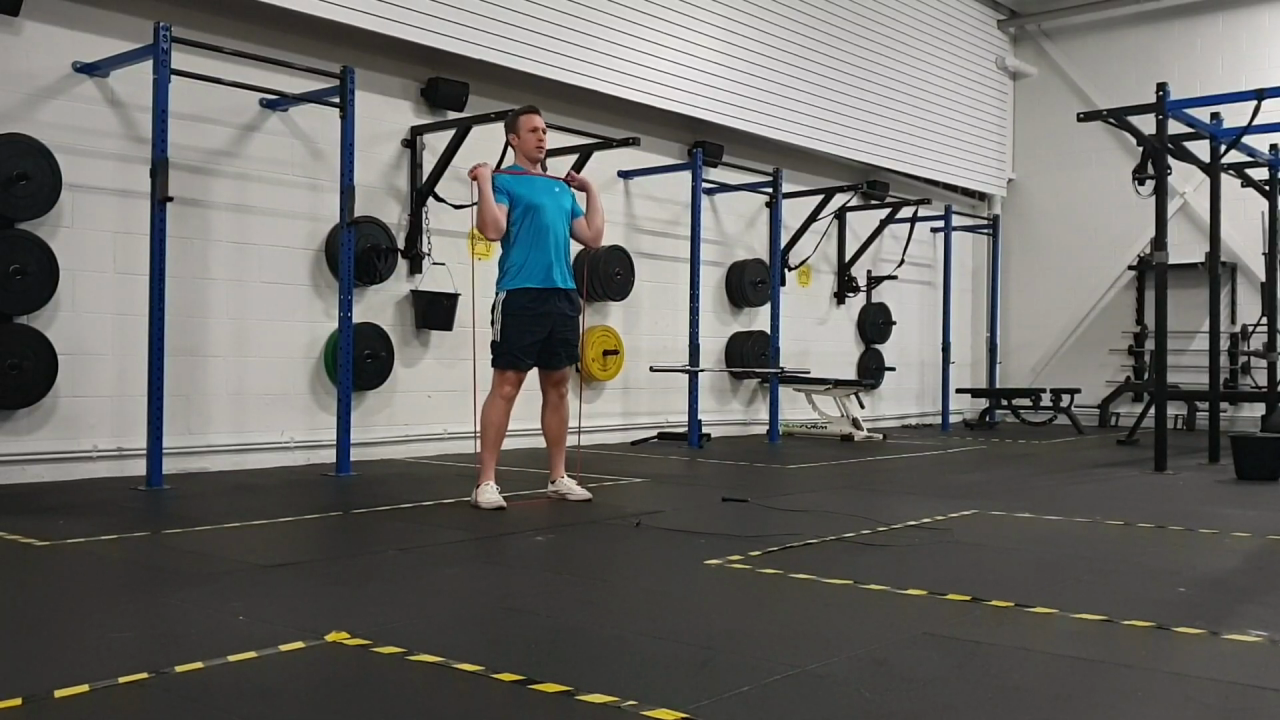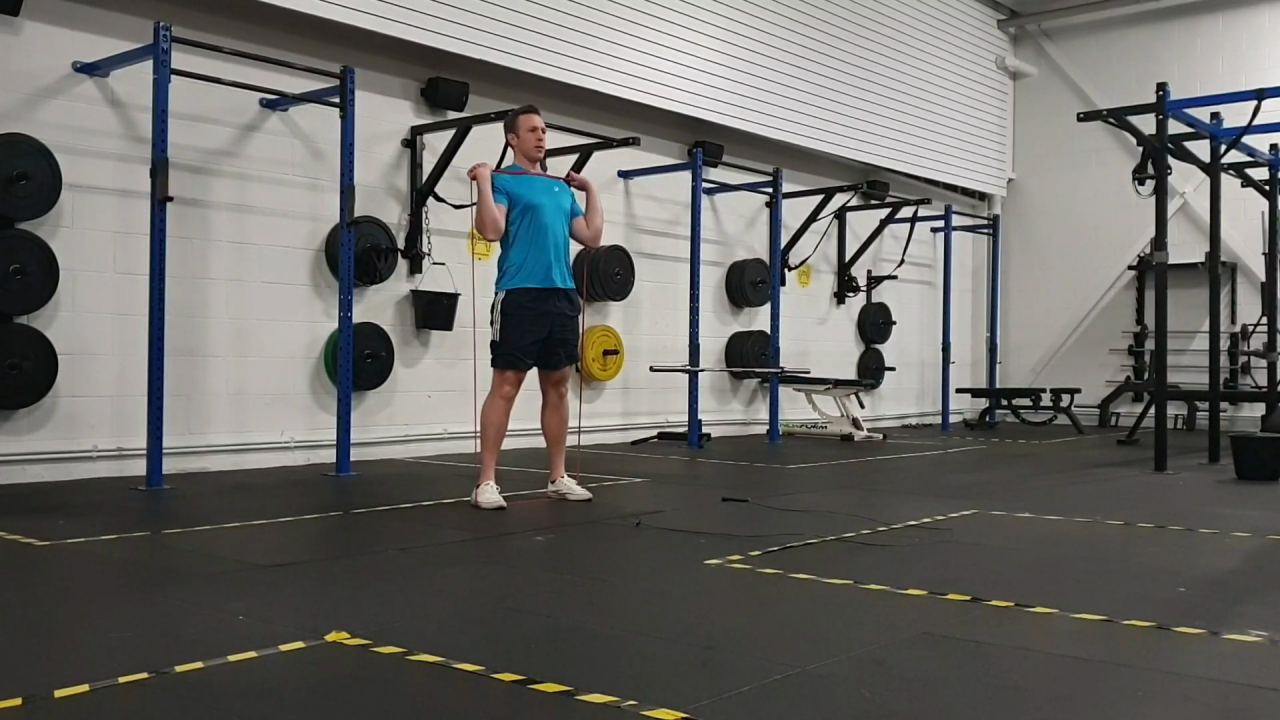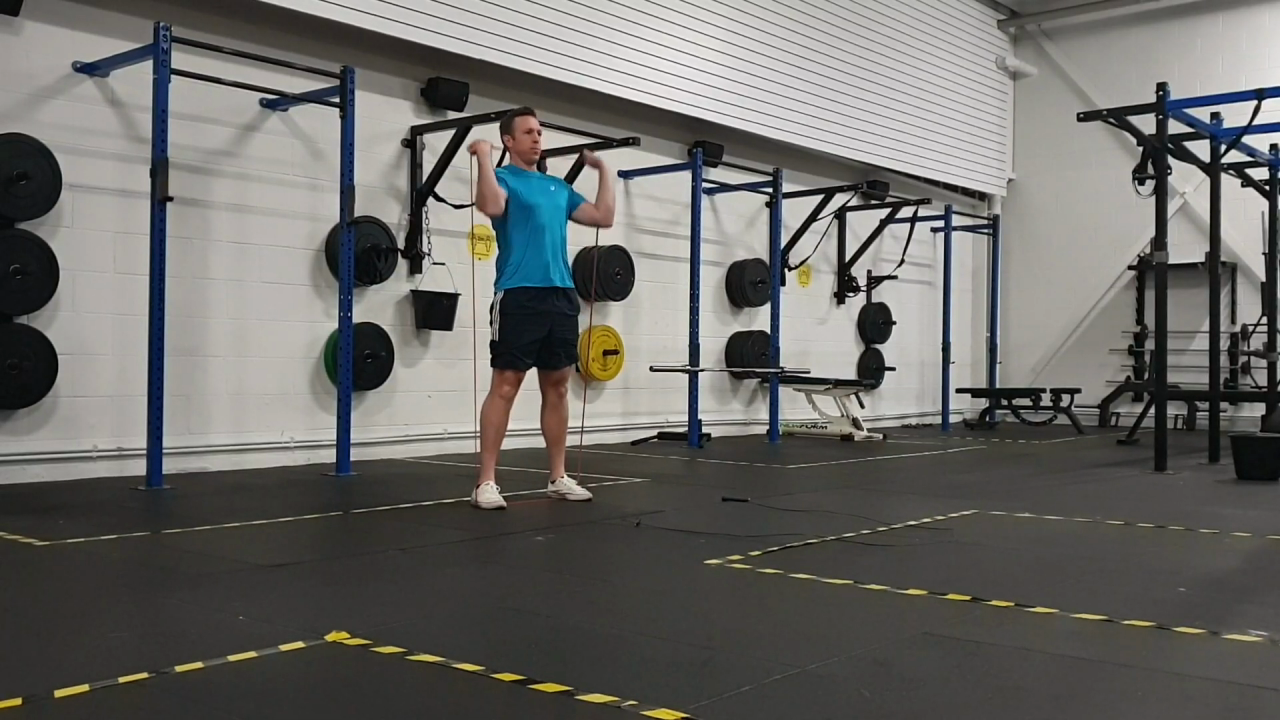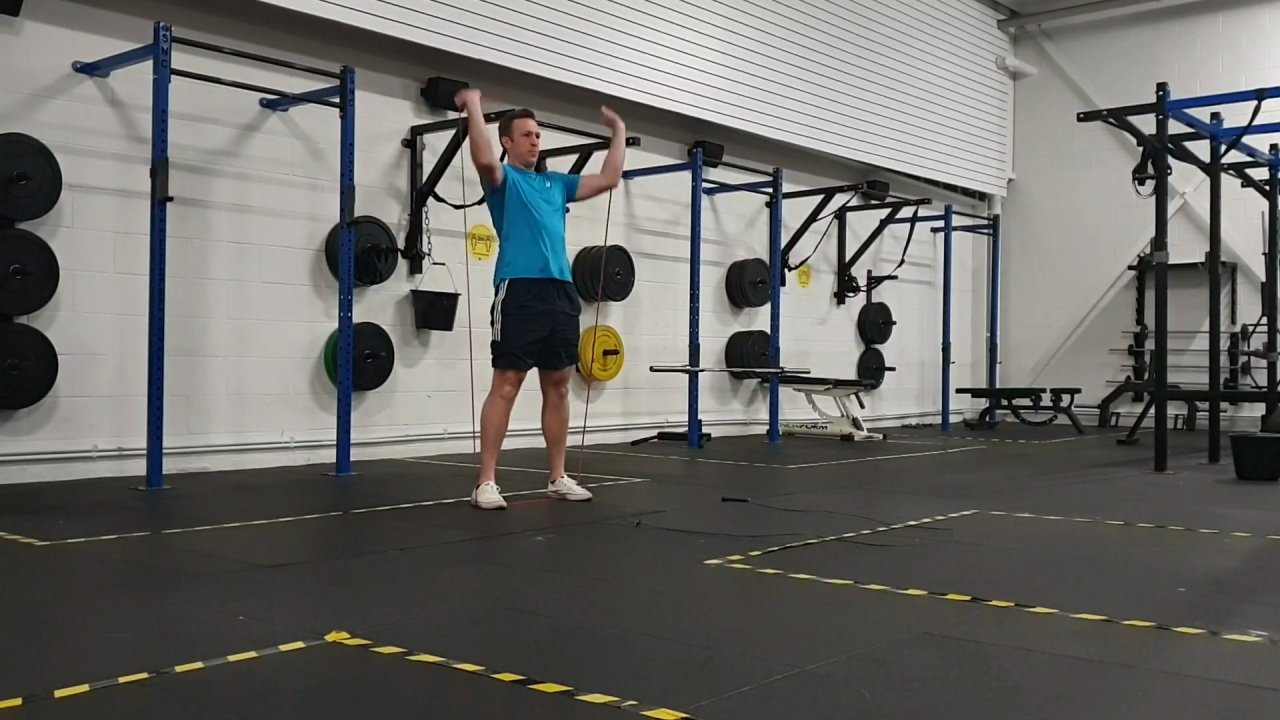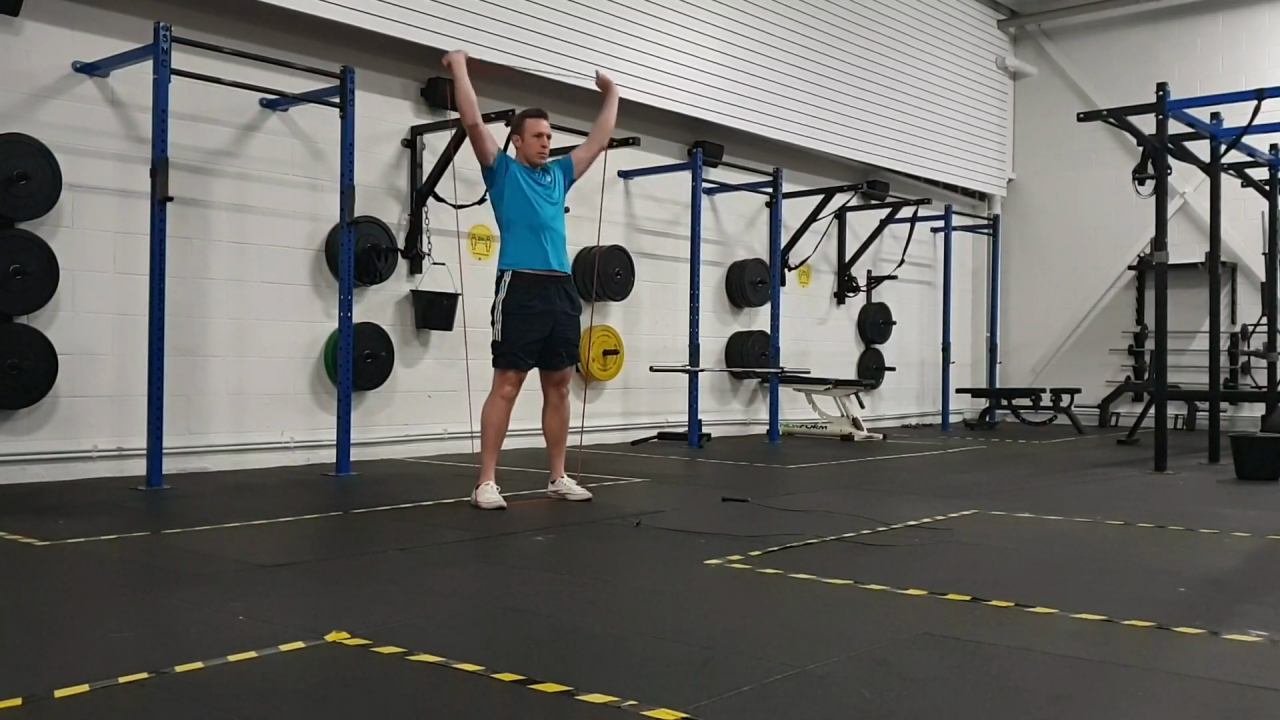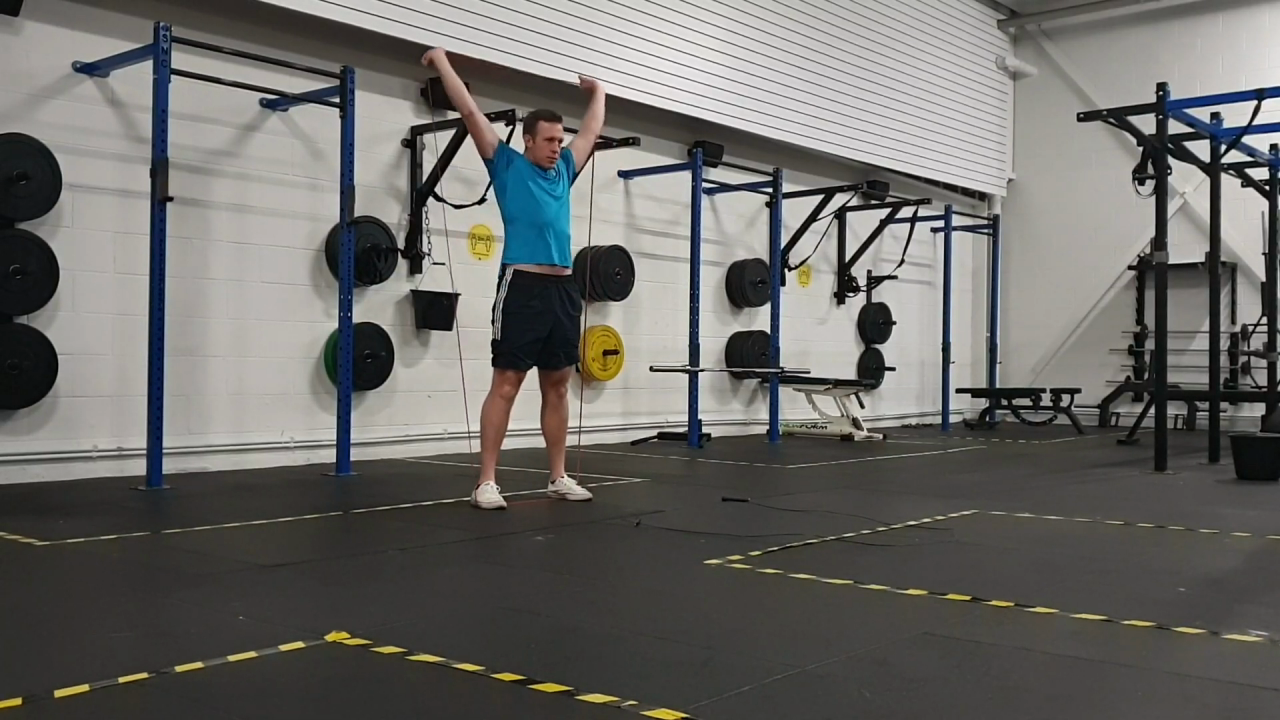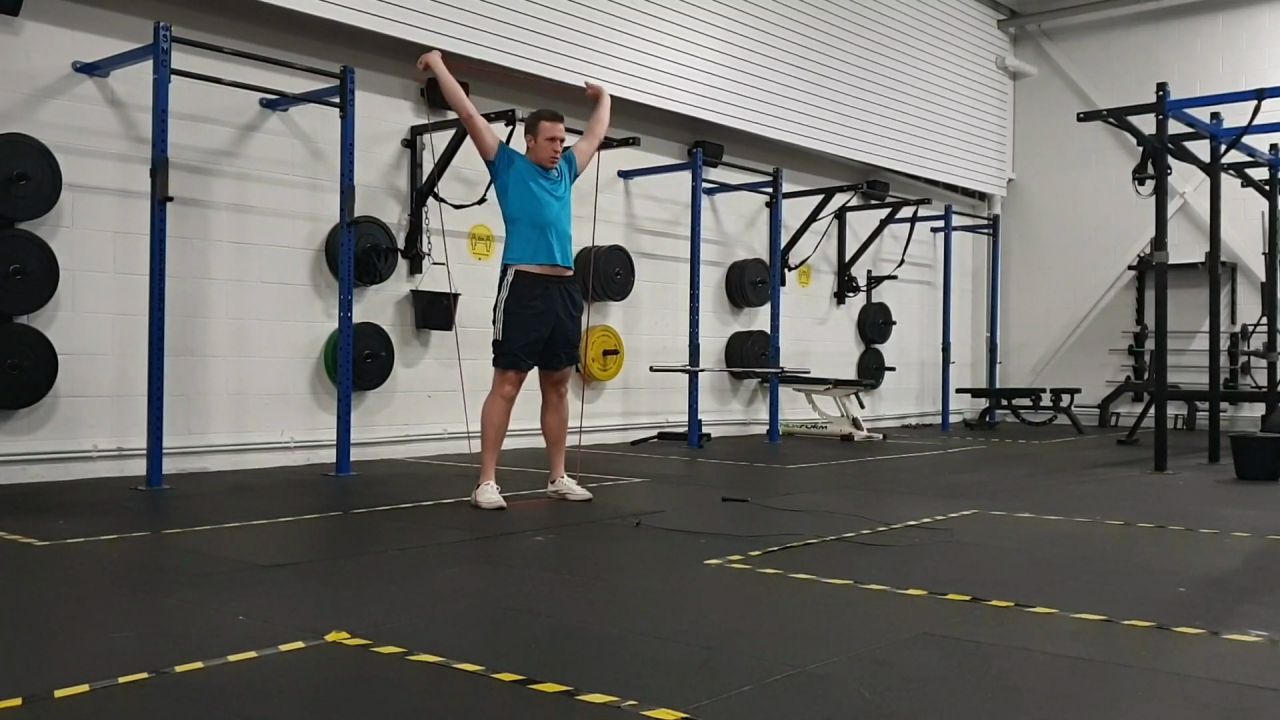
dt=0.2s
person 1, frame 1
left shoulder: (561, 189)
right shoulder: (504, 181)
left elbow: (593, 238)
right elbow: (492, 230)
left wrist: (591, 191)
right wrist: (484, 181)
left hip: (563, 296)
right hip: (521, 296)
left knee: (558, 387)
right knee: (506, 386)
left ankle: (558, 477)
right ankle: (486, 482)
person 1, frame 2
left shoulder: (561, 188)
right shoulder: (503, 181)
left elbow: (592, 237)
right elbow: (490, 231)
left wrist: (591, 191)
right wrist: (484, 181)
left hip: (562, 296)
right hip: (520, 296)
left knee: (557, 386)
right knee: (506, 386)
left ankle: (558, 476)
right ankle: (486, 481)
person 1, frame 3
left shoulder: (558, 187)
right shoulder: (503, 178)
left elbow: (604, 218)
right elbow: (490, 206)
left wrist: (603, 170)
right wrist: (483, 159)
left hip: (561, 295)
right hip: (518, 295)
left knee: (557, 386)
right knee: (505, 386)
left ankle: (558, 476)
right ankle: (486, 481)
person 1, frame 4
left shoulder: (556, 184)
right shoulder: (503, 178)
left elbow: (609, 179)
right elbow: (484, 161)
left wrist: (618, 131)
right wrist: (474, 109)
left hip: (562, 294)
right hip: (519, 292)
left knee: (558, 387)
right knee: (505, 386)
left ankle: (558, 477)
right ankle: (486, 481)
person 1, frame 5
left shoulder: (558, 174)
right shoulder: (502, 170)
left elbow: (599, 139)
right elbow: (472, 122)
left wrist: (610, 93)
right wrist: (460, 67)
left hip: (563, 292)
right hip: (520, 290)
left knee: (559, 386)
right knee: (506, 387)
left ankle: (558, 477)
right ankle: (486, 481)
person 1, frame 6
left shoulder: (562, 171)
right shoulder: (507, 164)
left elbow: (592, 130)
right elbow: (470, 112)
left wrist: (597, 91)
right wrist: (441, 61)
left hip: (564, 291)
right hip: (522, 288)
left knee: (557, 386)
right knee: (505, 386)
left ankle: (558, 477)
right ankle: (486, 481)
person 1, frame 7
left shoulder: (565, 171)
right shoulder: (508, 165)
left elbow: (596, 134)
right elbow: (469, 115)
left wrist: (603, 96)
right wrist: (438, 64)
left hip: (565, 291)
right hip: (523, 288)
left knee: (557, 386)
right knee: (506, 386)
left ankle: (558, 476)
right ankle: (486, 481)
